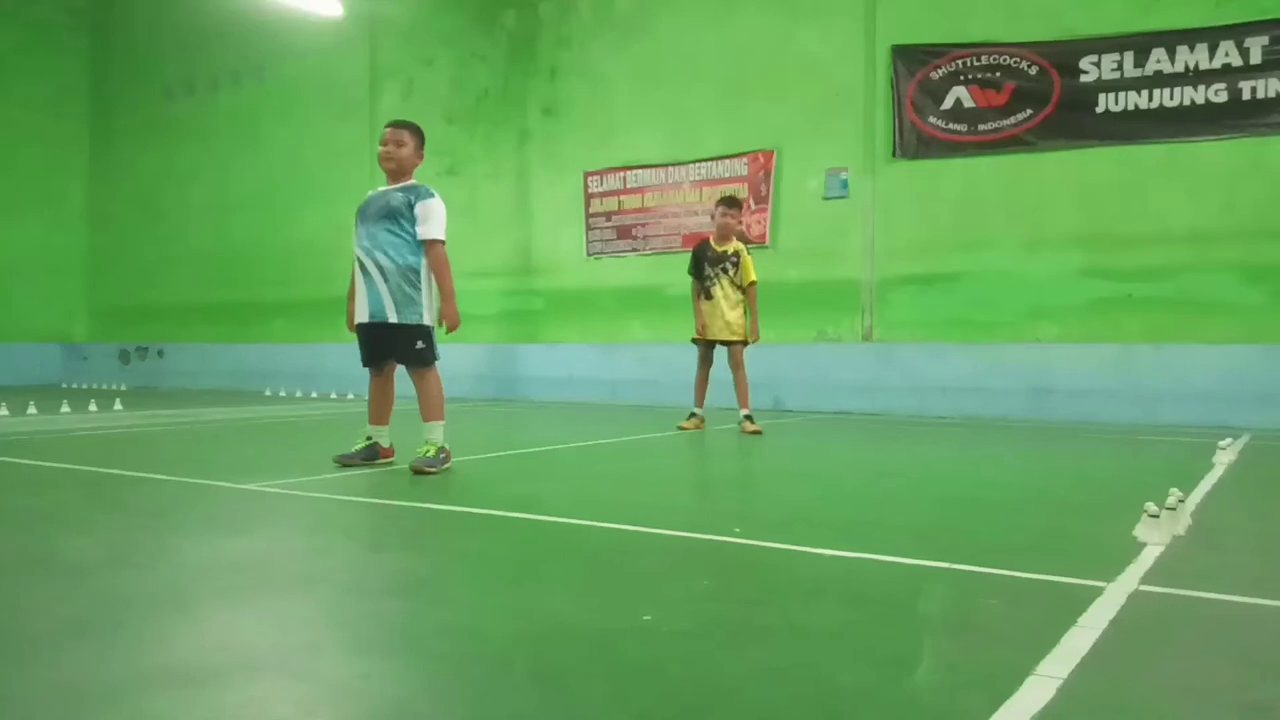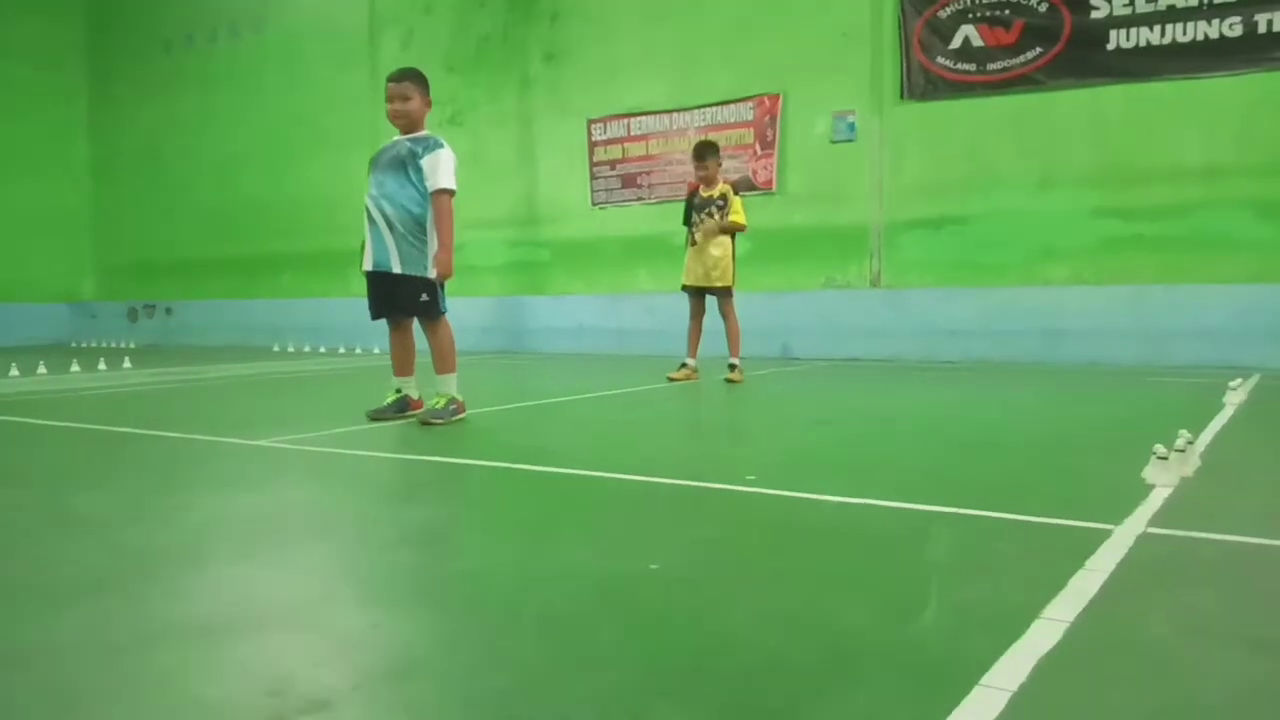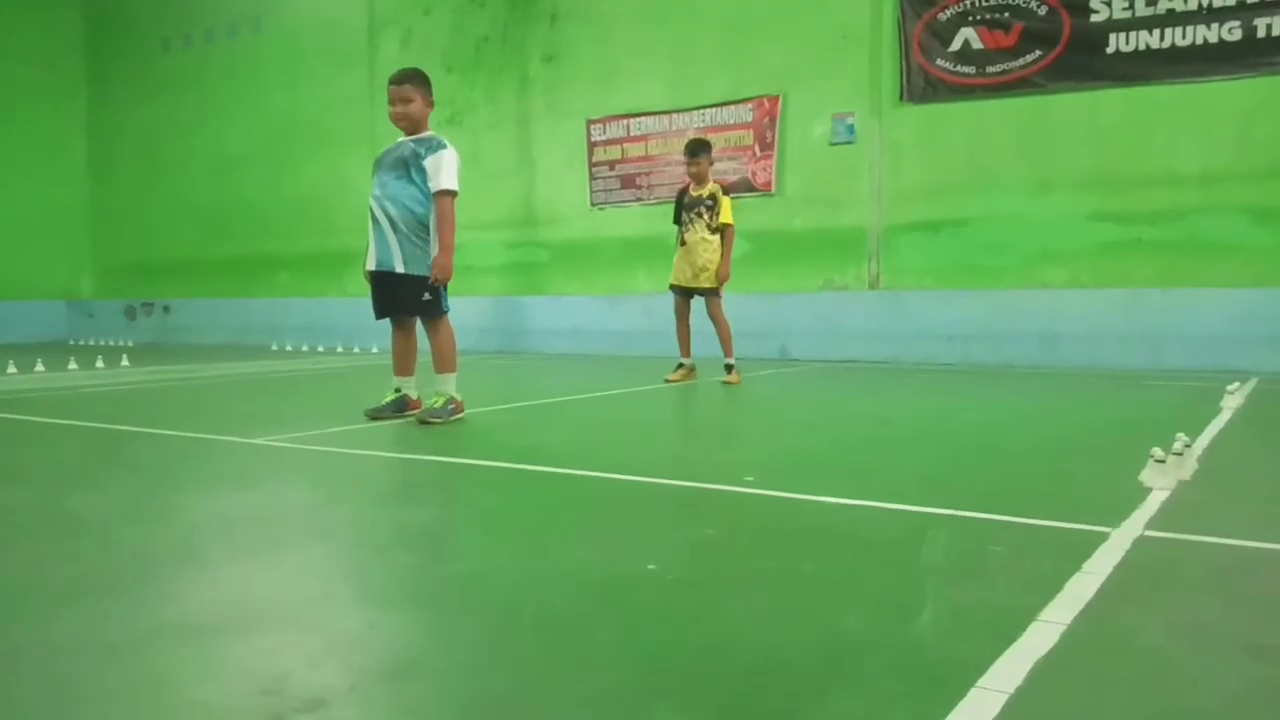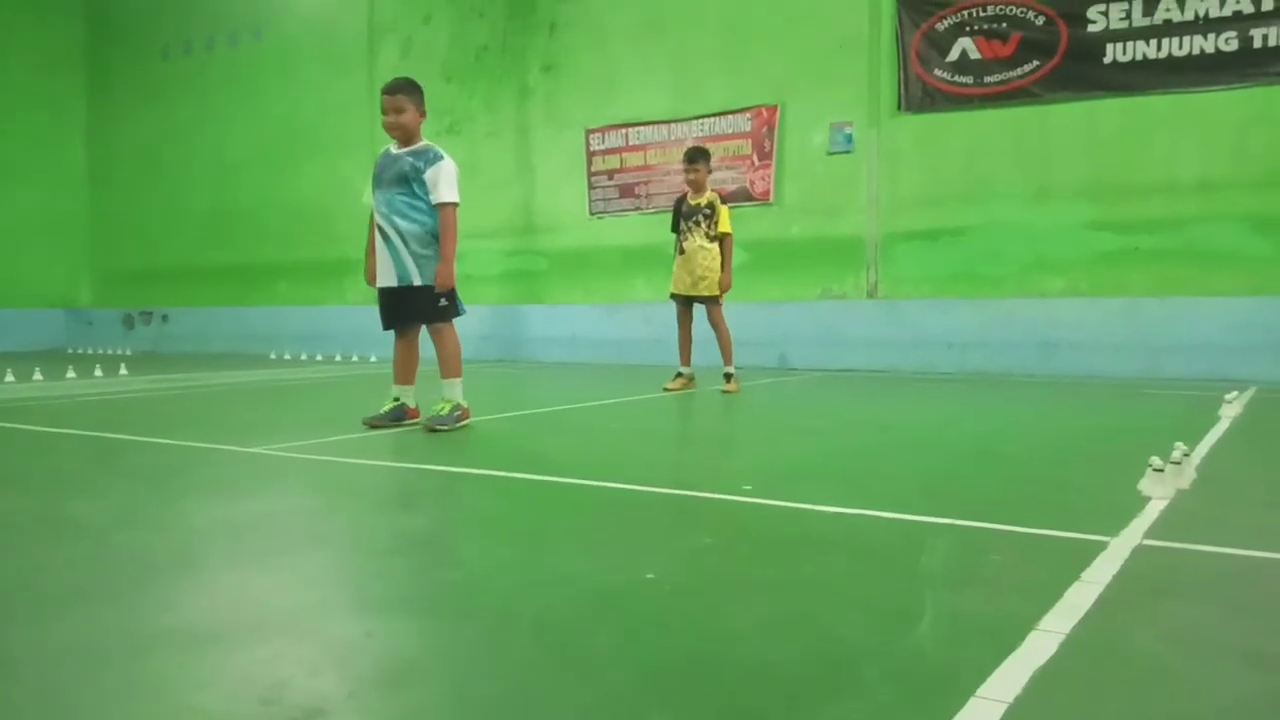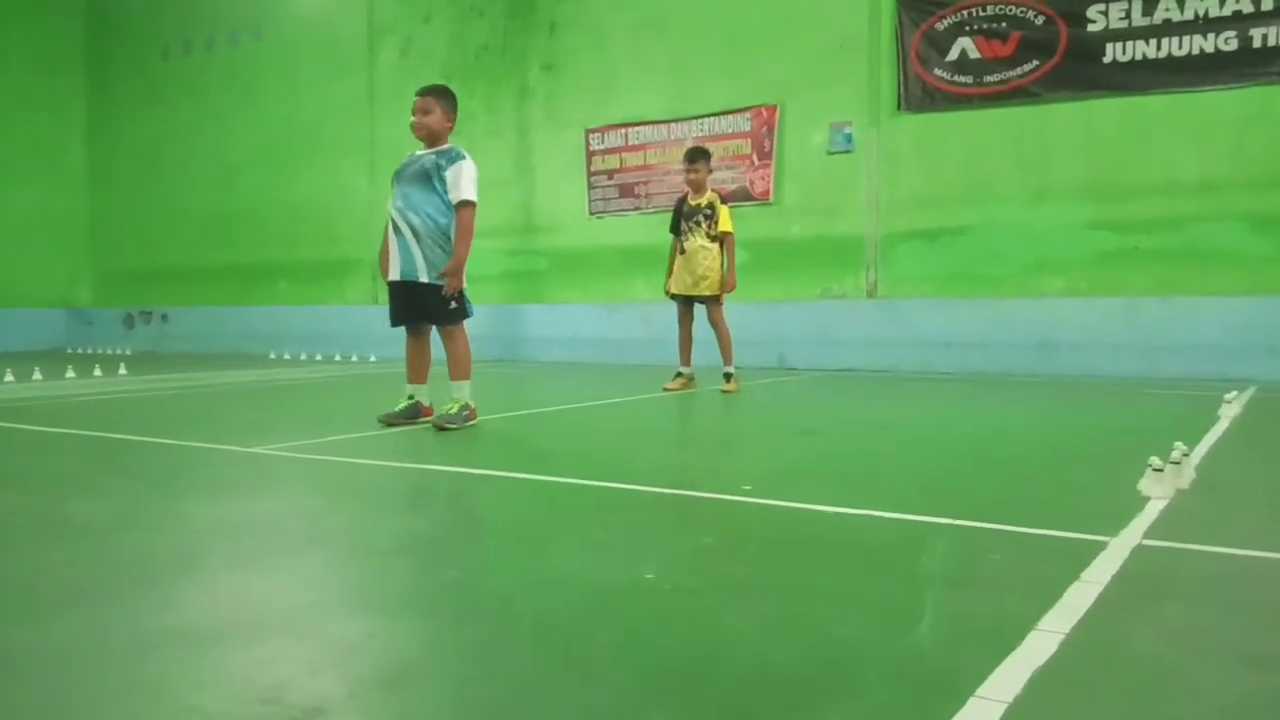
dt=1s
person 1, frame 1
left shoulder: (424, 198)
right shoulder: (369, 201)
left elbow: (435, 250)
left wrist: (448, 301)
right wrist: (352, 302)
left hip: (409, 304)
right hip: (371, 307)
left knee: (422, 368)
right knee: (379, 370)
left ankle: (436, 445)
right ankle: (378, 442)
person 1, frame 2
left shoulder: (432, 149)
right shoulder: (384, 152)
left elbow: (442, 200)
left wrist: (444, 250)
right wrist: (367, 248)
left hip: (420, 255)
right hip: (383, 257)
left knee: (432, 318)
right knee: (396, 322)
left ankle: (449, 396)
right ankle: (406, 394)
person 1, frame 3
left shoulder: (437, 149)
right shoulder: (388, 154)
left elbow: (445, 202)
left wrist: (445, 253)
right wrist: (372, 254)
left hip: (420, 257)
right hip: (386, 257)
left knee: (435, 318)
right knee: (400, 321)
left ankle: (448, 395)
right ankle: (405, 393)
person 1, frame 4
left shoulder: (435, 160)
right shoulder: (383, 159)
left elbow: (447, 213)
left wrist: (446, 263)
right wrist: (371, 258)
left hip: (426, 264)
right hip: (392, 267)
left knee: (440, 325)
right knee: (403, 331)
left ankle: (455, 402)
right ankle: (403, 402)
person 1, frame 5
left shoulder: (456, 161)
right shoulder: (407, 165)
left elbow: (465, 212)
right elbow: (395, 213)
left wrist: (458, 262)
right wrist: (386, 257)
left hip: (438, 265)
right hip: (404, 266)
left knee: (450, 326)
right knee: (415, 329)
left ankle: (462, 402)
right ankle: (418, 400)
person 2, frame 1
left shoulder: (740, 250)
right shoulder: (702, 248)
left elbow: (750, 285)
right elbow: (695, 284)
left wrist: (754, 319)
right wrist: (697, 315)
left hip: (733, 316)
right hip: (708, 316)
left knee: (737, 363)
right knee: (703, 363)
left ankle: (745, 415)
right ankle: (698, 414)
person 2, frame 2
left shoulder: (728, 192)
right shoulder: (693, 195)
left elbow: (740, 224)
left wrist: (718, 226)
right wrist: (684, 260)
left hip: (720, 262)
right hip: (695, 263)
left knee: (726, 310)
right knee: (695, 312)
left ankle: (735, 364)
right ankle: (690, 364)
person 2, frame 3
left shoulder: (718, 193)
right shoulder: (683, 194)
left elbow: (728, 228)
left wrist: (725, 263)
right wrist: (679, 257)
left hip: (709, 263)
right hip: (684, 264)
left knee: (715, 312)
right knee: (680, 312)
left ankle: (731, 365)
right ankle: (686, 365)
person 2, frame 4
left shoulder: (716, 201)
right shoulder: (681, 203)
left elbow: (727, 237)
left wrist: (727, 271)
right wrist: (675, 266)
left hip: (709, 271)
right hip: (684, 272)
left knee: (716, 319)
right knee: (683, 321)
left ankle: (730, 373)
right ankle: (685, 373)
person 2, frame 5
left shoulder: (716, 201)
right shoulder: (681, 204)
left elbow: (728, 237)
left wrist: (730, 271)
right wrist: (669, 274)
left hip: (709, 272)
right hip: (684, 273)
left knee: (716, 319)
right knee: (684, 321)
left ankle: (729, 373)
right ankle: (685, 373)
